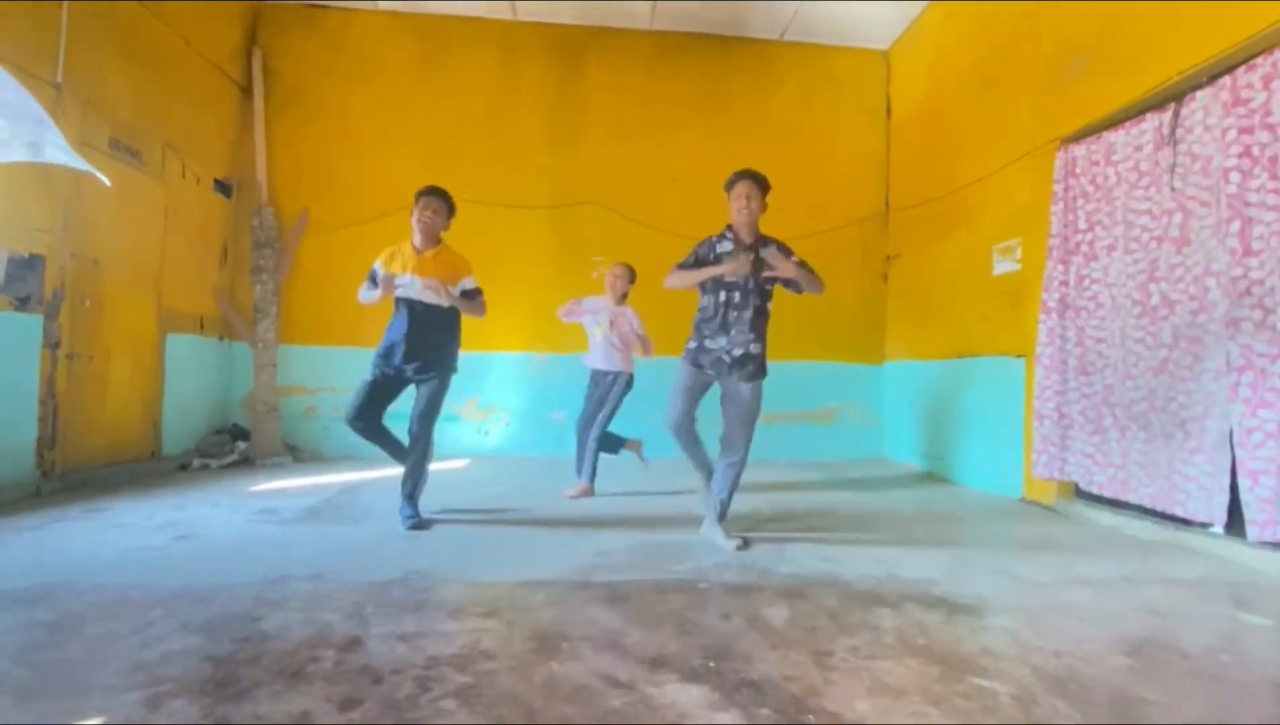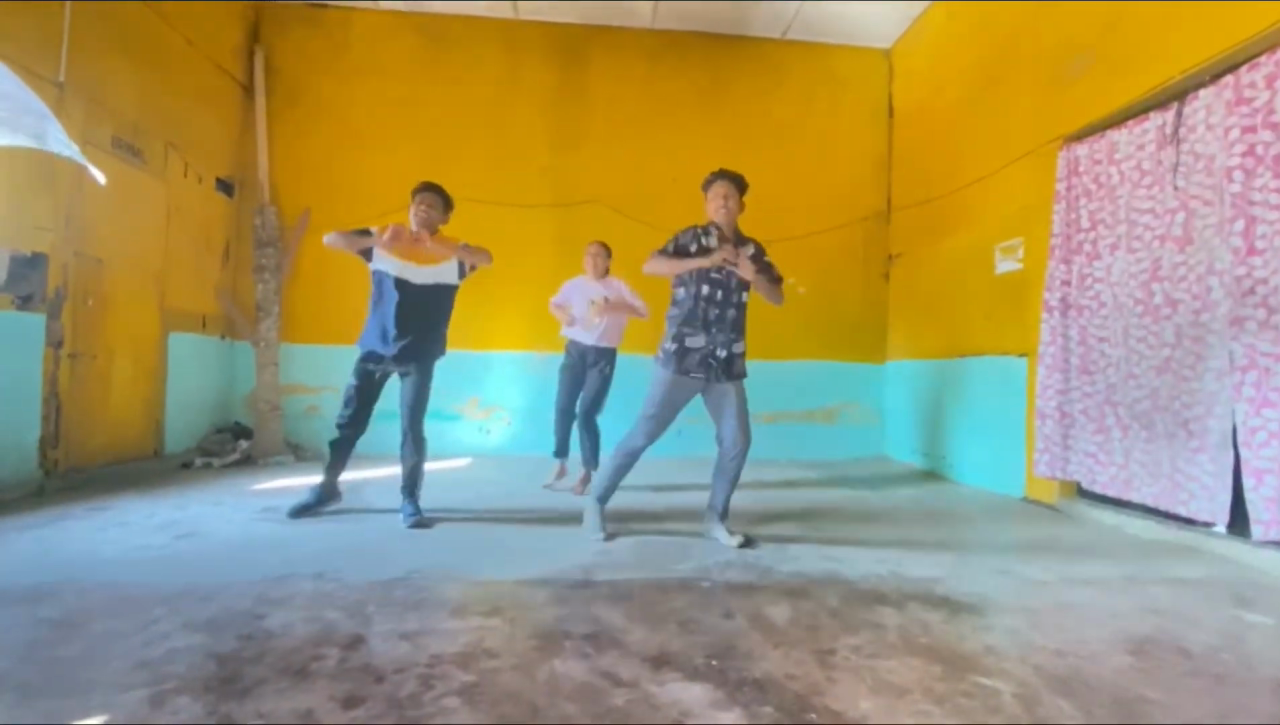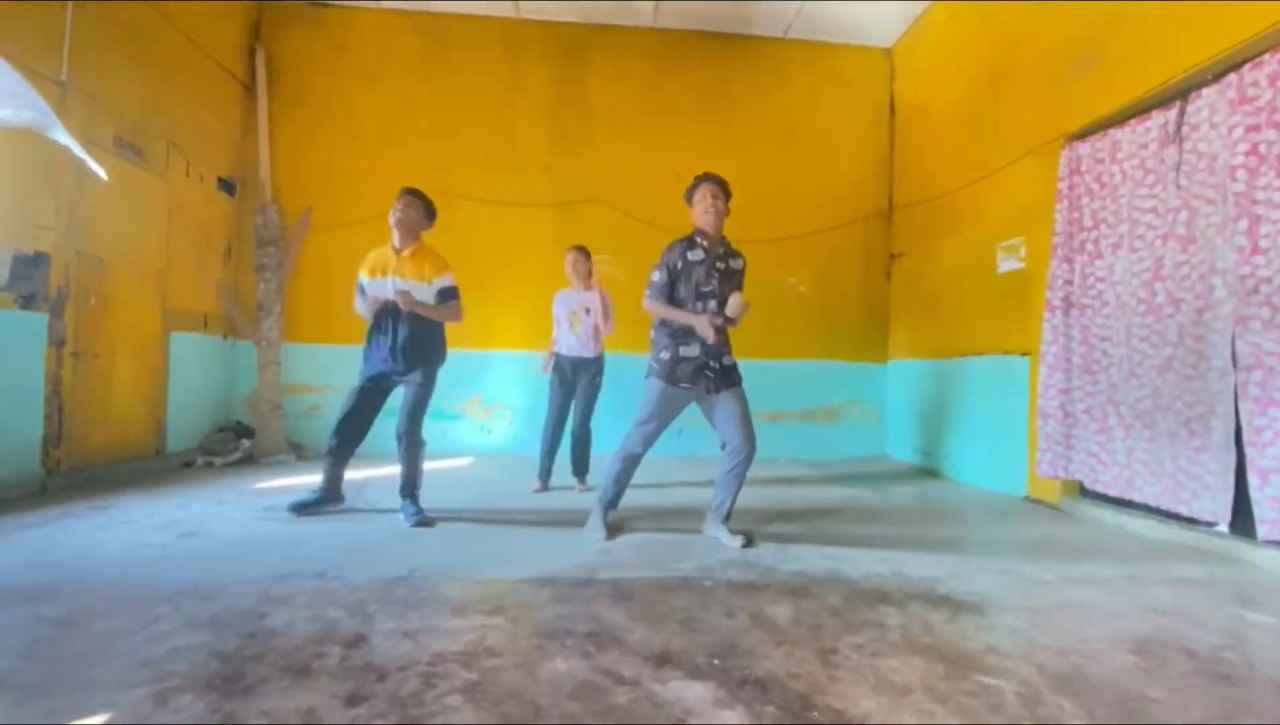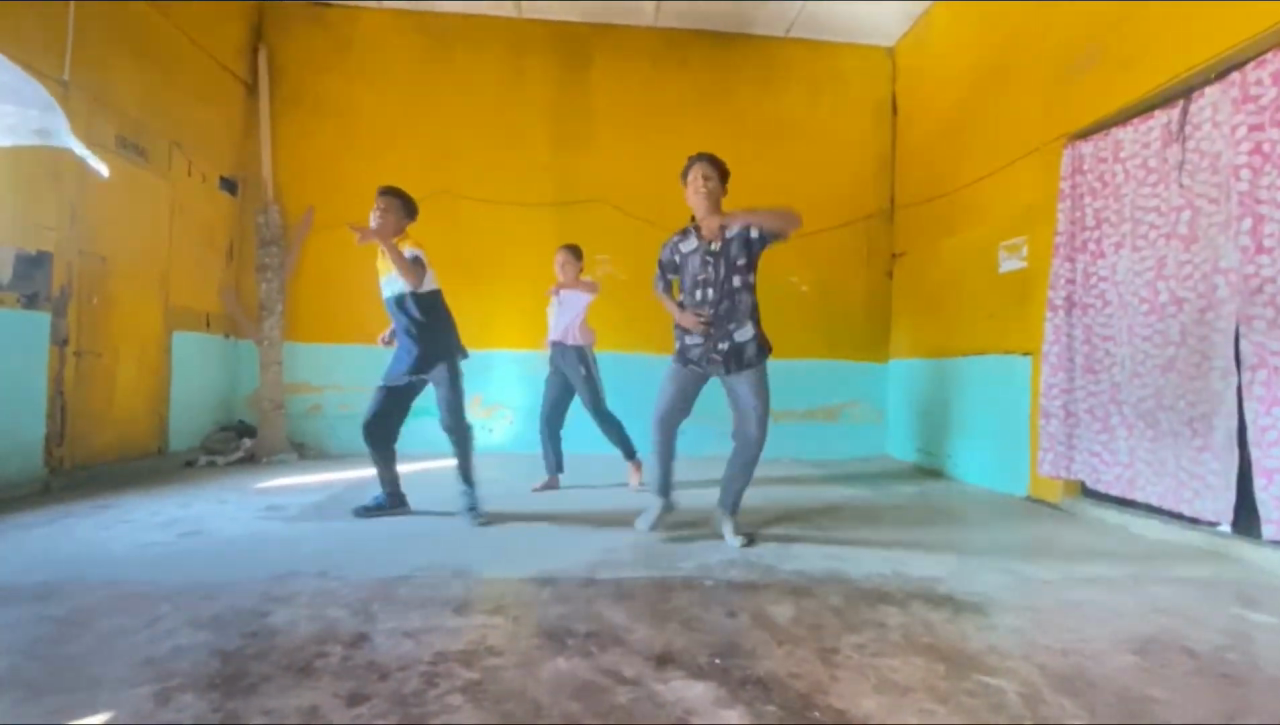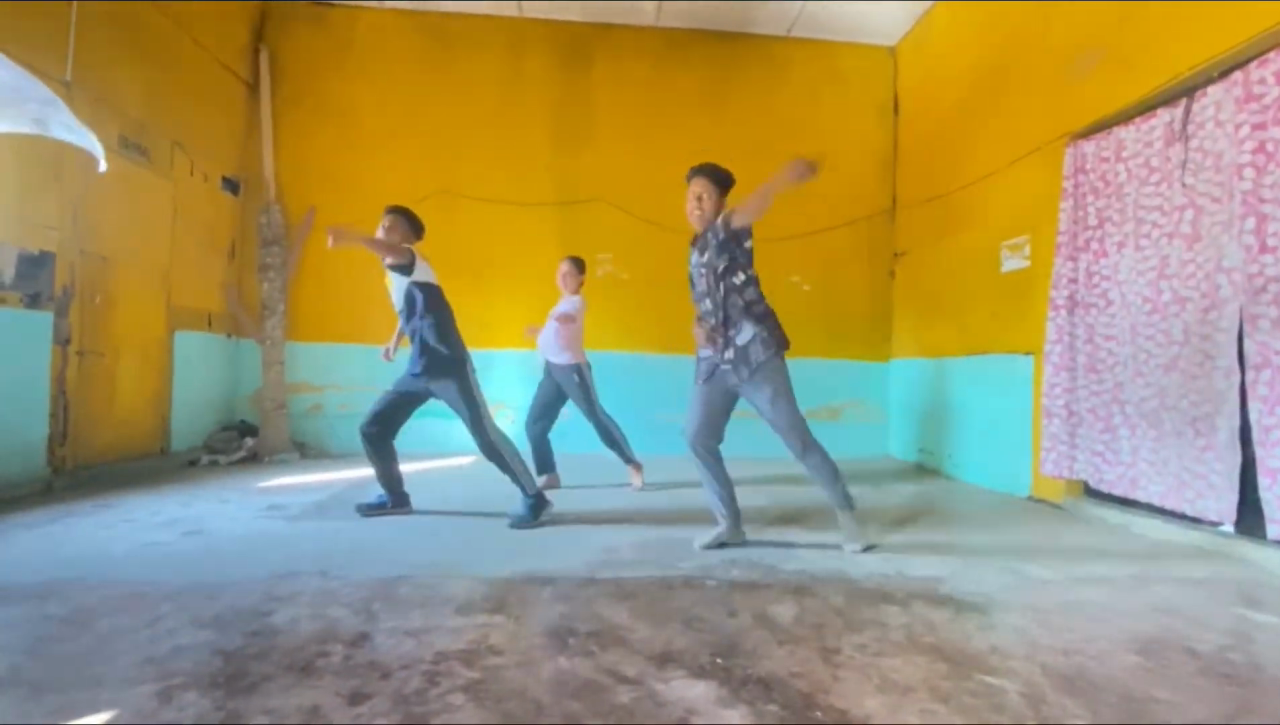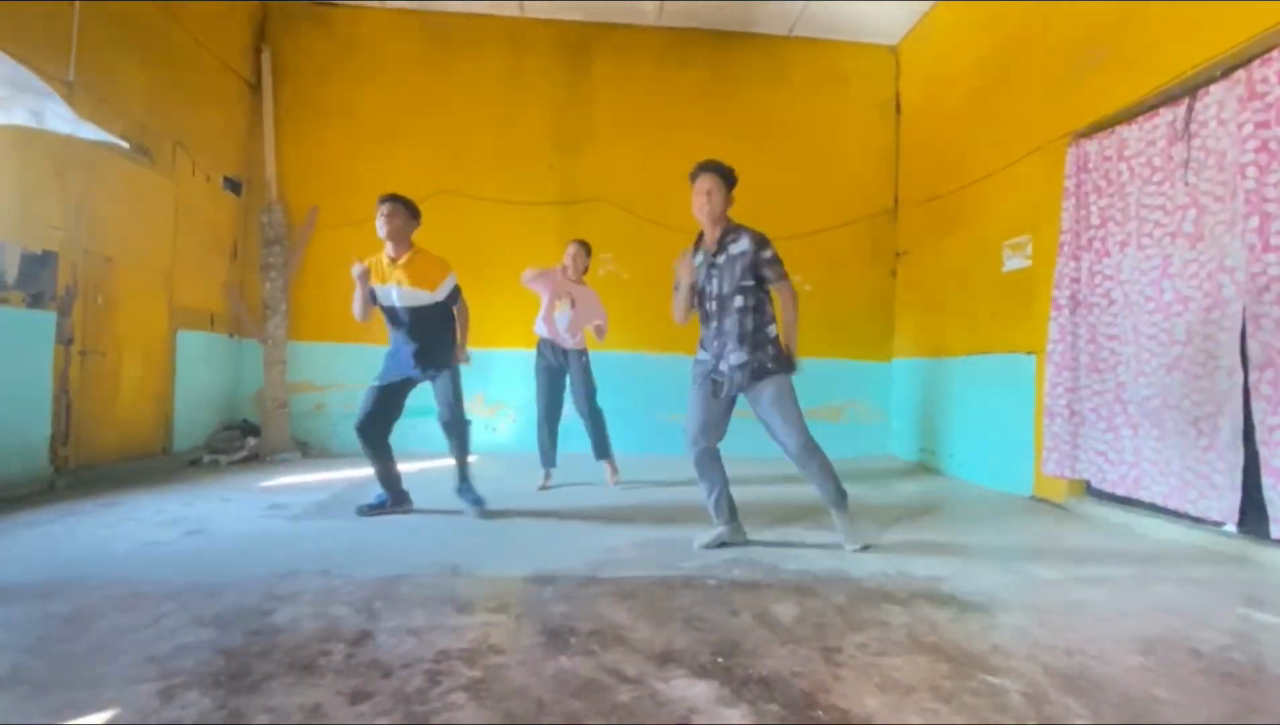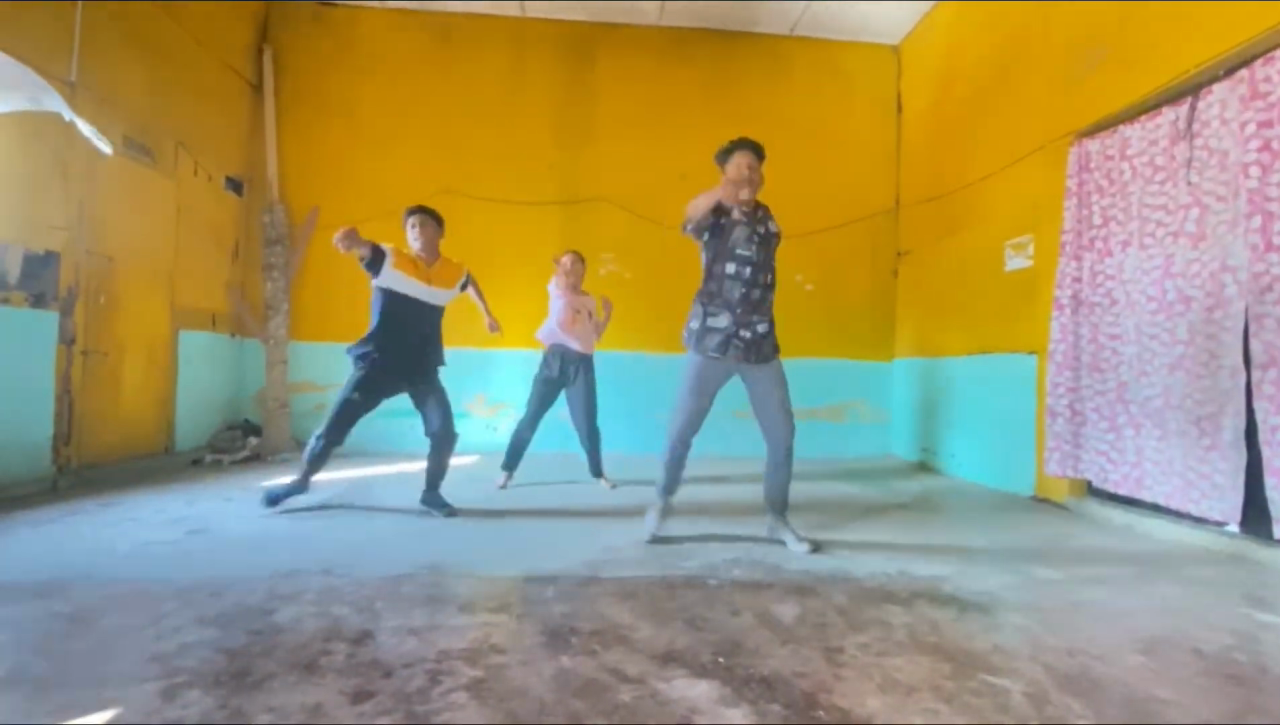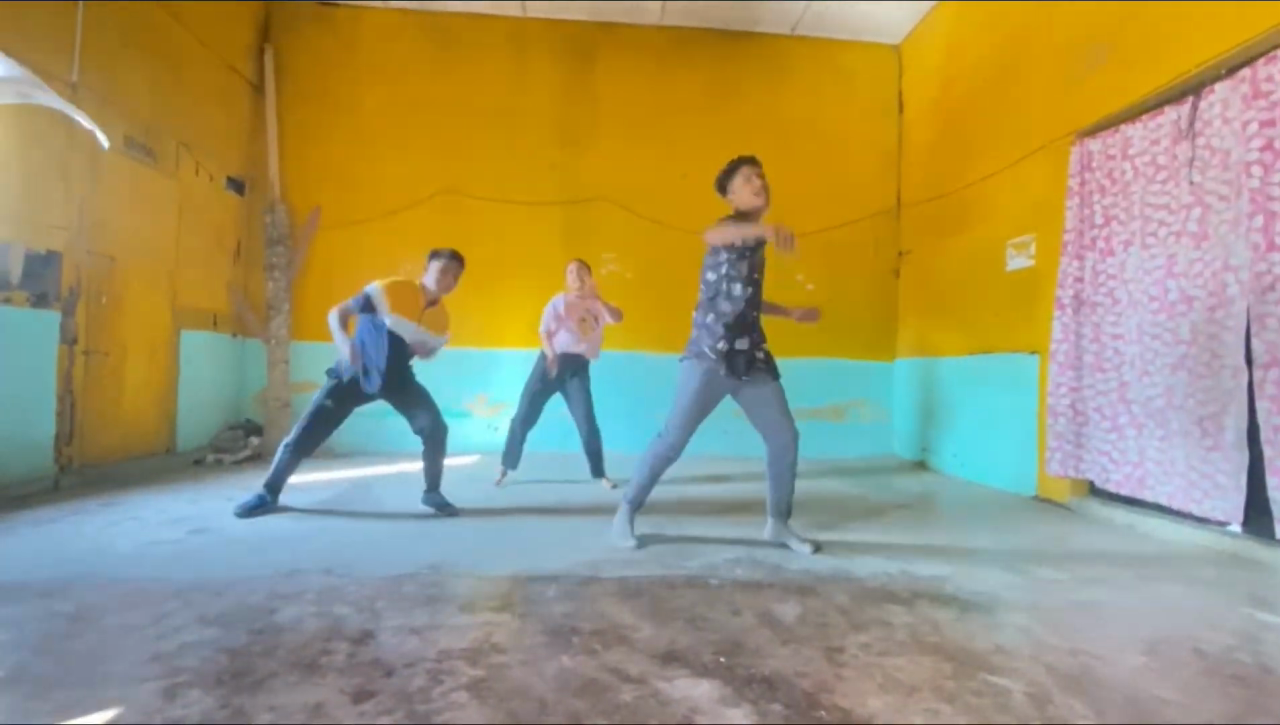
dt=0.2s
person 1, frame 1
left shoulder: (776, 251)
right shoulder: (711, 247)
left elbow: (816, 289)
right elbow: (671, 280)
left wrist: (795, 272)
right wrist: (716, 270)
left hip: (747, 359)
right hip: (704, 349)
left knee: (736, 442)
right knee: (678, 418)
left ankle: (713, 520)
right ankle: (708, 475)
person 1, frame 2
left shoulder: (753, 251)
right shoulder: (693, 238)
left elbow: (778, 297)
right elbow: (651, 266)
left wrist: (752, 275)
right wrist: (705, 262)
left hip: (727, 361)
right hip: (684, 355)
left knee: (735, 442)
right knee: (645, 431)
left ankle: (716, 519)
right ankle: (598, 500)
person 1, frame 3
left shoulder: (733, 262)
right shoulder: (679, 253)
right elbow: (651, 305)
left wrist: (733, 314)
right wrist: (693, 320)
left hip: (719, 368)
right hip: (673, 365)
left knee: (742, 445)
right knee: (638, 440)
left ankle: (716, 520)
right ankle: (602, 511)
person 1, frame 4
left shoulder: (743, 230)
right shoulder: (674, 246)
left elbow: (792, 222)
right elbow: (660, 287)
left wrist: (742, 219)
right wrist: (677, 313)
left hip: (741, 347)
right hip: (694, 347)
left knee: (750, 435)
right knee: (664, 419)
left ankle: (727, 512)
right ankle: (661, 497)
person 1, frame 5
left shoulder: (723, 234)
right shoulder: (696, 252)
left elbow: (747, 210)
left wrist: (785, 176)
right wrist: (701, 327)
left hip: (755, 352)
right hip: (716, 359)
left knee: (797, 438)
right knee: (699, 438)
left ankle: (845, 511)
right ankle: (729, 523)
person 1, frame 6
left shoulder: (747, 244)
right shoulder: (696, 255)
left elbow: (783, 287)
right elbow: (681, 317)
left wrist: (788, 335)
right wrist: (683, 285)
left hip: (761, 363)
right hip: (712, 363)
left knee: (795, 442)
right knee: (699, 440)
left ankle: (840, 511)
right ankle: (726, 522)
person 1, frame 7
left shoulder: (769, 224)
right shoulder: (717, 219)
right elbow: (691, 212)
right wrist: (725, 187)
left hip: (757, 342)
right hip: (713, 339)
left knee: (781, 430)
right knee: (683, 424)
left ankle: (777, 518)
right ankle: (661, 501)
person 1, frame 8
left shoulder: (752, 237)
right shoulder: (739, 229)
right elbow: (719, 235)
left wrist: (789, 312)
right wrist: (765, 230)
left hip: (752, 356)
right hip: (711, 356)
left knee: (785, 439)
right knee: (672, 440)
left ankle: (778, 523)
right ankle: (627, 513)
person 2, frame 1
left shoulder: (455, 264)
right shoulder: (391, 257)
left elbow: (479, 309)
right elbow: (364, 294)
left wrist: (450, 296)
right wrist: (382, 292)
left hip: (435, 362)
right hip: (393, 355)
left knee: (420, 429)
right knee: (358, 415)
left ankle: (409, 503)
right ankle: (408, 457)
person 2, frame 2
left shoulder: (450, 249)
right shoulder: (384, 238)
left elbow: (485, 259)
right elbow: (331, 240)
left wrist: (438, 245)
right wrist: (373, 241)
left hip: (417, 353)
right hip: (376, 345)
left knee: (412, 424)
right knee: (350, 418)
left ankle: (409, 500)
right ankle: (326, 489)
person 2, frame 3
left shoulder: (435, 265)
right shoulder: (374, 259)
left elbow: (456, 313)
right elbow: (362, 304)
left wrist: (417, 305)
right wrist: (368, 303)
left hip: (420, 361)
right hip: (380, 359)
left knee: (408, 429)
right knee: (348, 423)
left ankle: (408, 500)
right ankle: (329, 489)
person 2, frame 4
left shoulder: (409, 250)
right shoulder: (387, 258)
left elbow: (415, 282)
left wrist: (388, 246)
right wrist: (392, 328)
left hip: (439, 354)
right hip: (406, 358)
left knee: (454, 422)
right knee: (375, 426)
left ankle: (468, 489)
right ankle: (391, 496)
person 2, frame 5
left shoulder: (411, 259)
right shoulder: (398, 272)
left elbow: (392, 250)
left wrist: (352, 237)
right wrist: (394, 341)
left hip: (447, 365)
right hip: (418, 371)
left knee: (483, 431)
right knee: (372, 428)
left ankle: (533, 497)
right ankle: (394, 496)
person 2, frame 6
left shoulder: (435, 266)
right shoulder: (374, 268)
left elbow: (460, 306)
right elbow: (361, 316)
left wrist: (461, 345)
right wrist: (362, 286)
left hip: (441, 358)
right hip: (401, 359)
left knee: (453, 418)
right knee: (367, 425)
left ankle: (464, 481)
right ankle: (394, 493)
person 2, frame 7
left shoulder: (453, 272)
right shoulder: (387, 260)
left elbow: (471, 285)
right elbow: (345, 244)
left wrist: (488, 315)
right wrist: (349, 239)
left hip: (421, 368)
right hip: (378, 363)
left knee: (443, 431)
right knee: (332, 429)
left ankle: (431, 492)
right ankle: (302, 480)
person 2, frame 8
left shoulder: (438, 316)
right shoulder: (389, 291)
right elbow: (337, 314)
left wrist: (425, 347)
right wrist: (346, 342)
left hip: (397, 380)
right hip: (355, 376)
left knee: (435, 428)
right knee: (302, 437)
left ankle: (432, 492)
right ankle: (268, 493)
person 3, frame 1
left shoulder: (628, 315)
right shoulder: (593, 303)
left elbow: (647, 352)
right elbow: (562, 314)
left wrist: (639, 339)
right wrist: (573, 309)
left hip: (618, 376)
right hip: (596, 374)
left knee: (591, 427)
right knee: (585, 428)
left ankle: (586, 484)
right ankle: (630, 445)
person 3, frame 2
left shoulder: (617, 286)
right shoulder: (575, 284)
left elbow: (643, 312)
right elbow: (554, 304)
left wrist: (618, 306)
right wrist: (562, 316)
left hip: (604, 355)
right hip: (577, 351)
left knee: (587, 413)
right knee: (563, 407)
left ankle: (587, 471)
right ankle: (561, 462)
person 3, frame 3
left shoulder: (599, 297)
right shoulder: (560, 297)
left elbow: (606, 330)
left wrist: (600, 297)
right wrist: (549, 354)
left hip: (590, 363)
right hip: (563, 363)
left knee: (581, 423)
right knee: (553, 422)
left ankle: (581, 477)
right ankle: (543, 477)
person 3, frame 4
left shoulder: (580, 288)
right shoulder: (558, 293)
left elbow: (595, 288)
left wrist: (564, 285)
right wrist: (552, 338)
left hip: (577, 356)
right hip: (559, 358)
left knee: (598, 412)
right knee: (548, 418)
left ankle: (633, 462)
right ankle: (552, 475)
person 3, frame 5
left shoulder: (575, 302)
right shoulder: (561, 301)
left elbow: (566, 318)
left wrist: (559, 316)
right wrist: (539, 333)
left hip: (573, 368)
right hip: (553, 369)
left knee: (597, 417)
right knee: (534, 424)
left ankle: (633, 464)
right ankle: (550, 475)
person 3, frame 6
left shoulder: (589, 295)
right shoulder: (550, 279)
left elbow: (600, 331)
right elbow: (526, 278)
left wrist: (598, 328)
right wrist: (549, 272)
left hip: (576, 352)
right hip: (548, 350)
left knee: (588, 407)
right knee: (547, 413)
left ankle: (607, 460)
right ankle: (547, 470)
person 3, frame 7
left shoulder: (590, 302)
right shoulder: (557, 286)
left elbow: (597, 335)
right elbow: (561, 280)
left wrist: (607, 316)
left hip: (583, 364)
right hip: (555, 359)
left knee: (586, 423)
right knee: (531, 418)
left ankle: (598, 474)
right ankle: (507, 470)
person 3, frame 8
left shoulder: (597, 302)
right shoulder: (558, 301)
left elbow: (617, 318)
right elbow: (544, 331)
left wrist: (595, 296)
right wrist: (551, 353)
left hip: (578, 367)
right hip: (552, 363)
left knee: (587, 424)
right knee: (523, 417)
left ankle: (599, 473)
right ankle: (506, 467)
